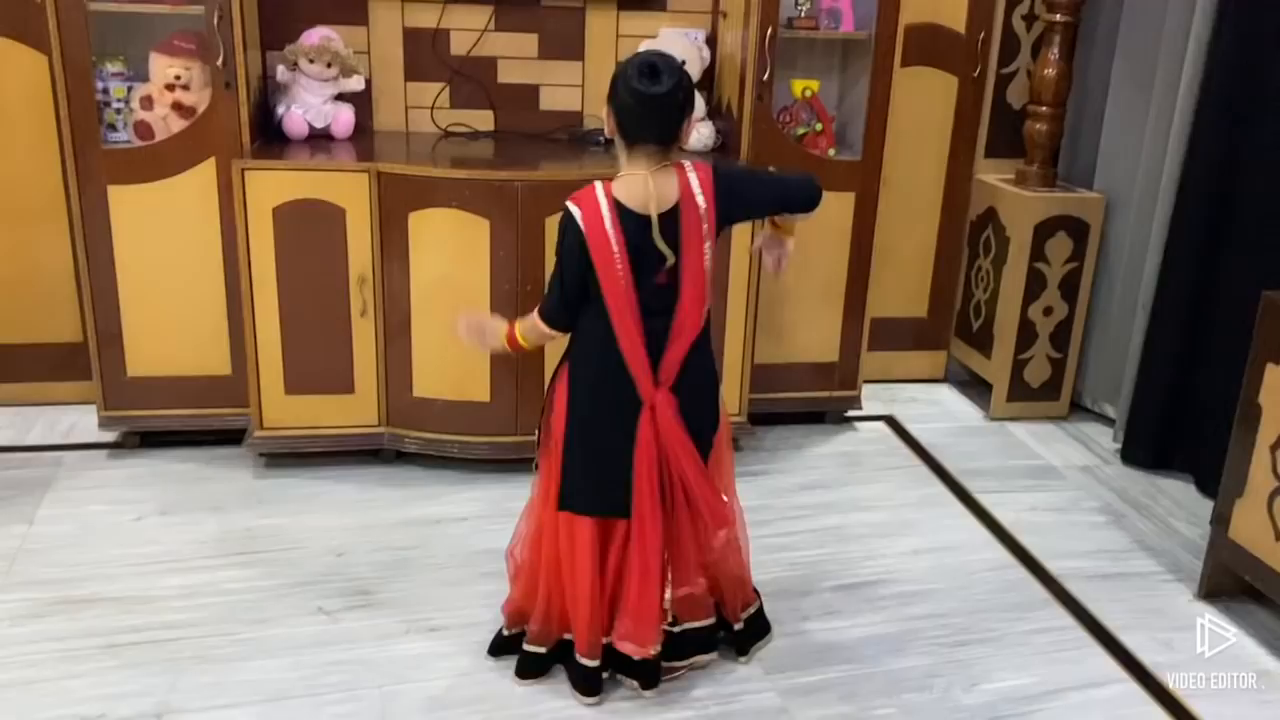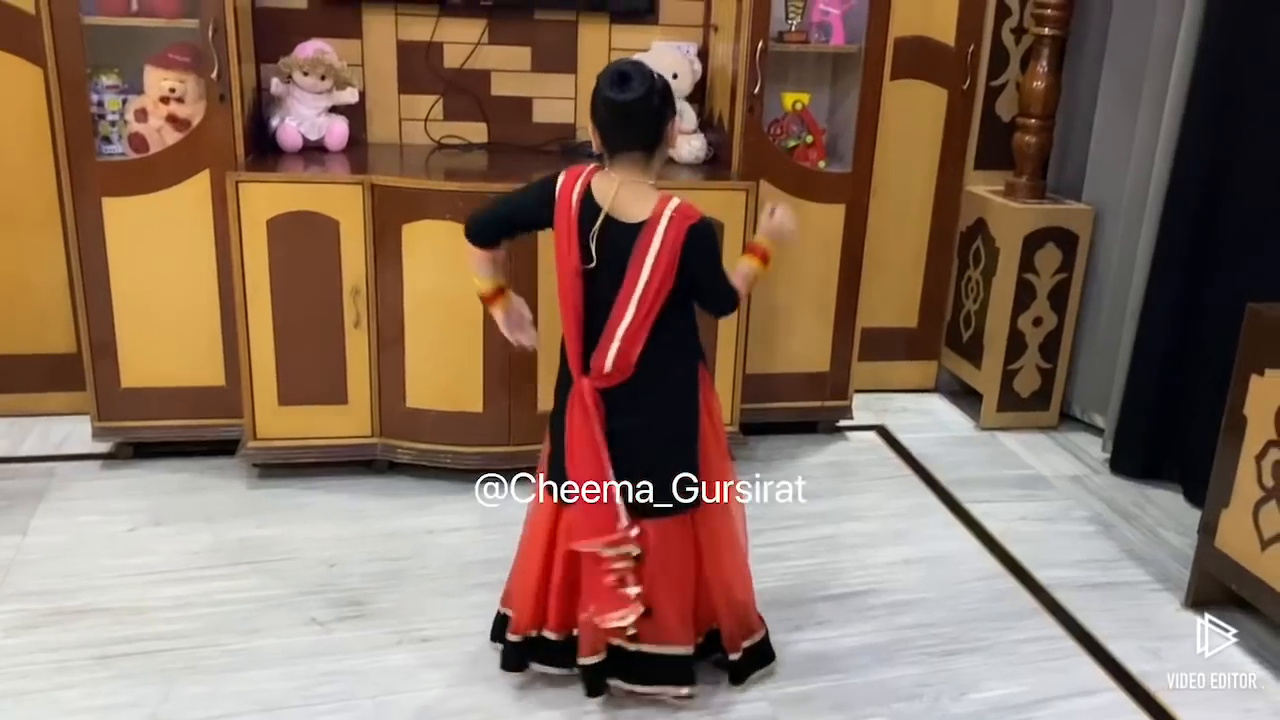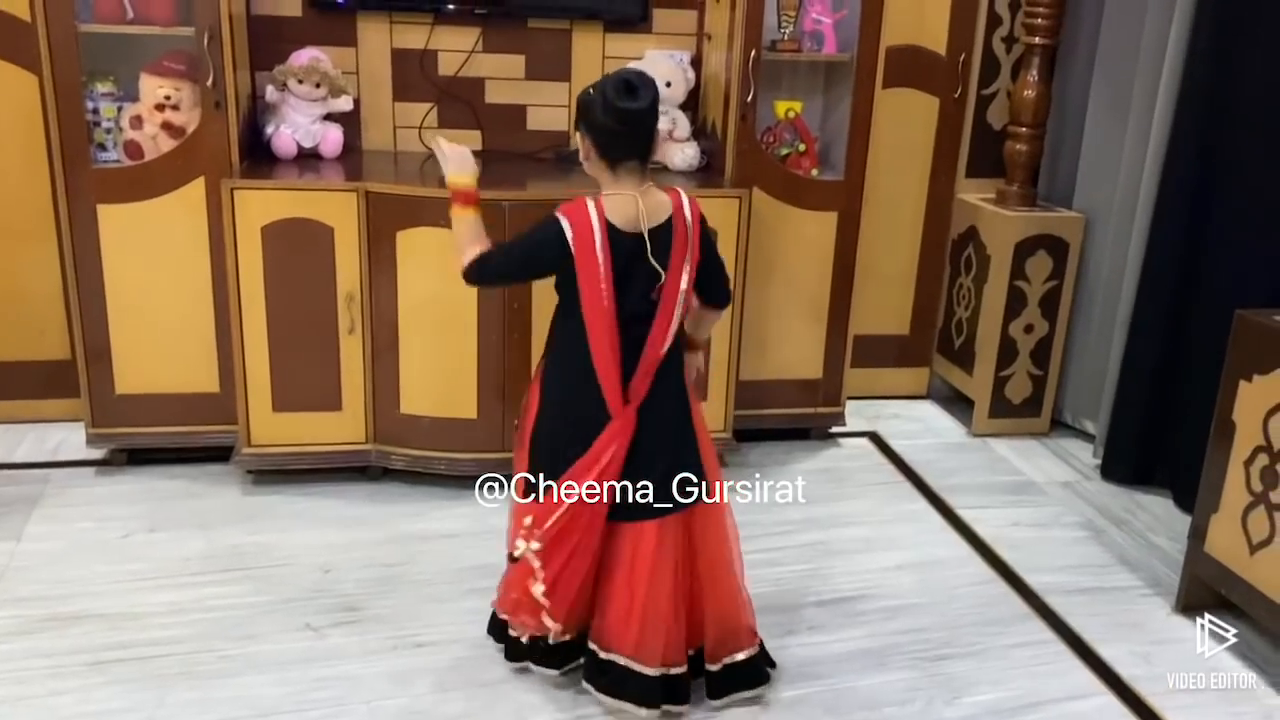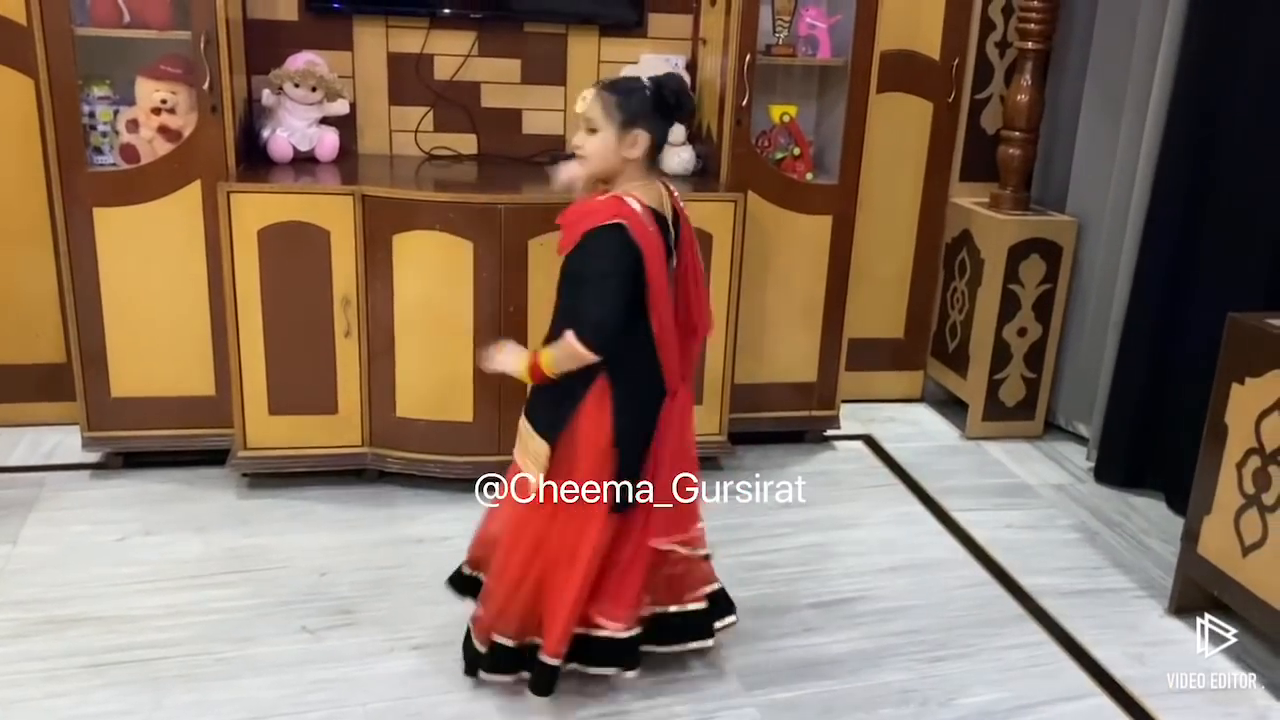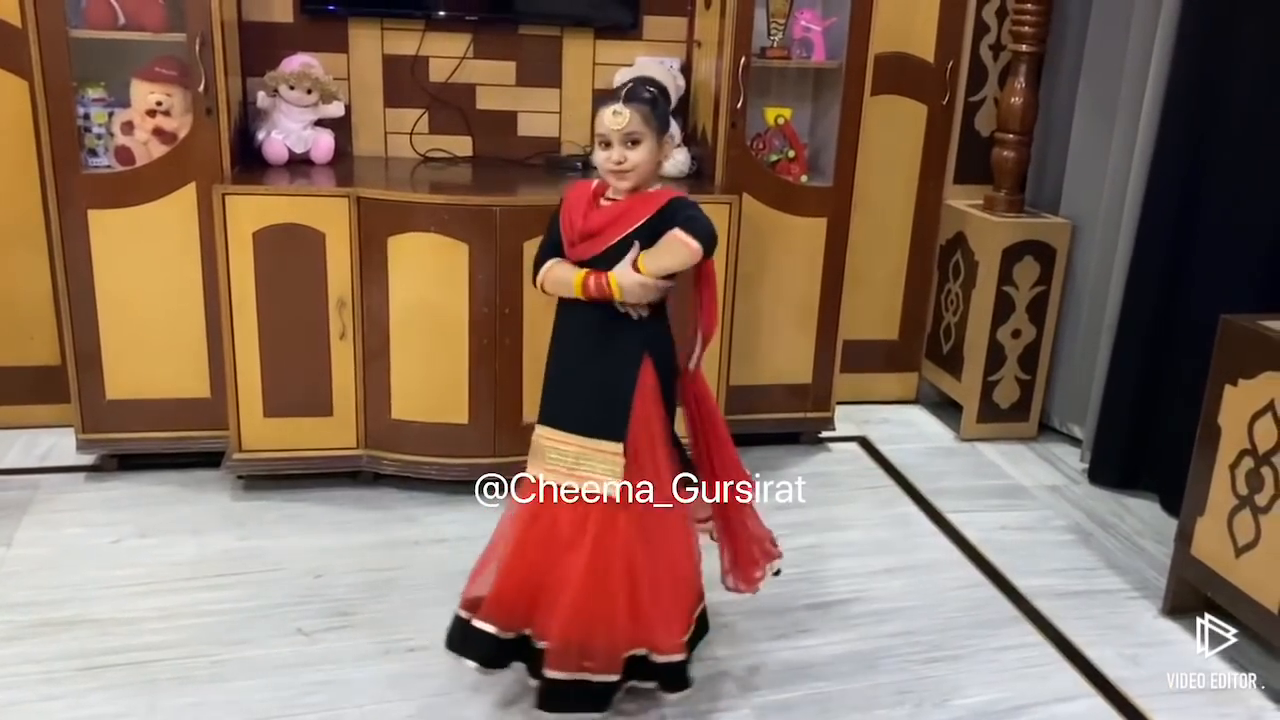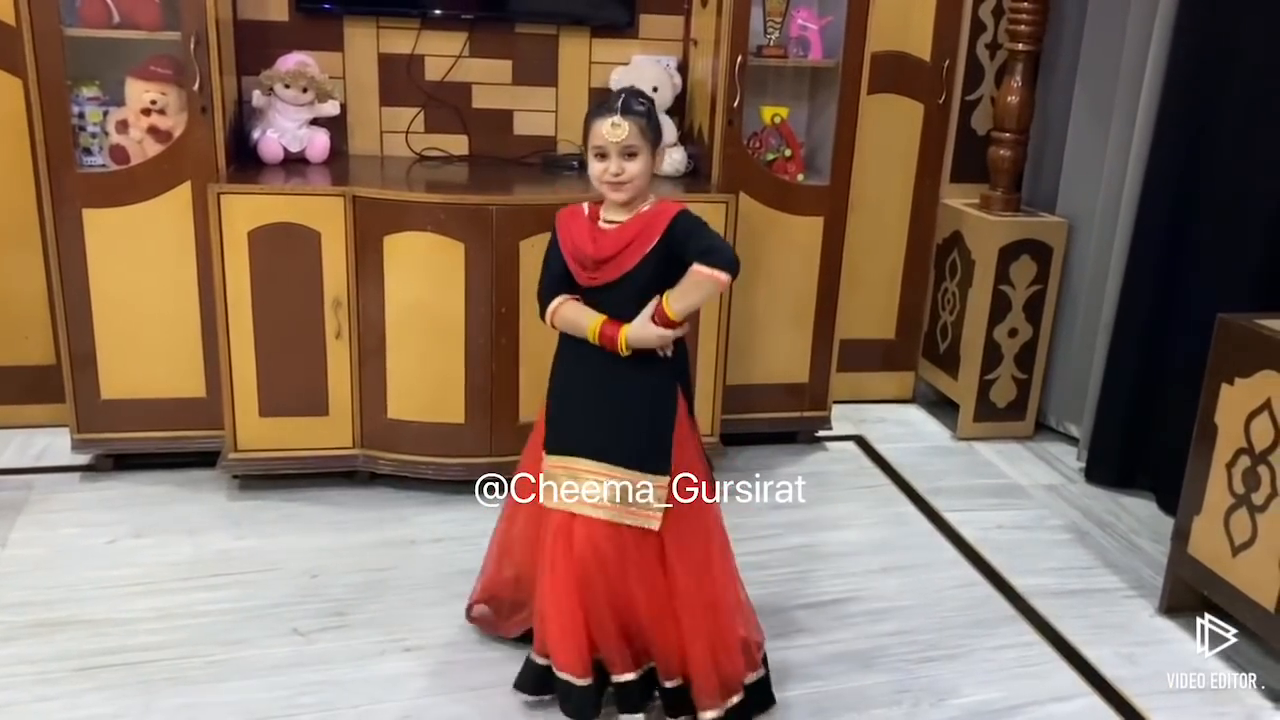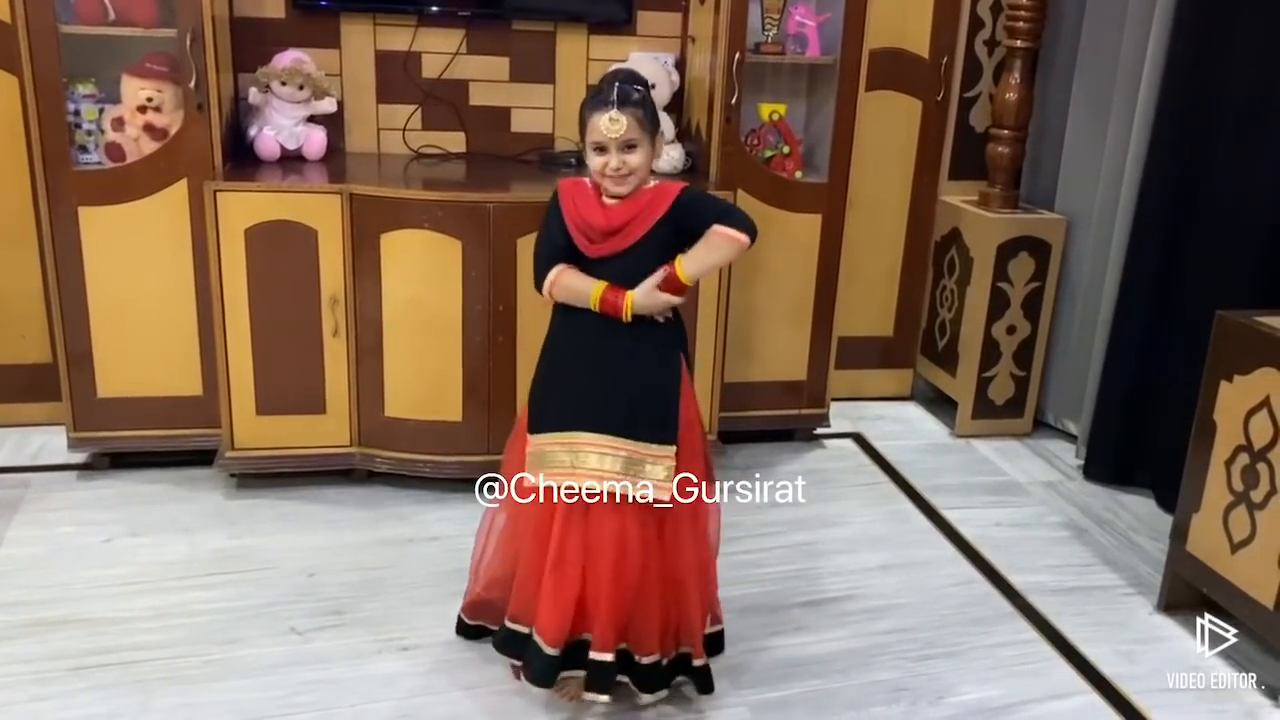
dt=0.4s
person 1, frame 1
left shoulder: (583, 213)
right shoulder: (707, 189)
left elbow: (556, 317)
right elbow: (806, 190)
left wrist: (504, 335)
right wrist: (779, 228)
left hip: (602, 399)
right hip: (685, 394)
left knee: (593, 510)
right knee: (682, 509)
left ankle: (583, 637)
right ankle: (699, 622)
person 1, frame 2
left shoulder: (568, 192)
right shoulder: (685, 224)
left elbow: (481, 231)
right elbow: (723, 300)
left wrist: (498, 298)
right wrist: (764, 245)
left hip: (589, 397)
right hip: (663, 404)
left knee: (579, 513)
right knee: (670, 517)
left ankle: (558, 631)
right ankle: (674, 636)
person 1, frame 3
left shoulder: (571, 226)
right shoulder: (685, 215)
left elbow: (481, 270)
right elbow: (714, 296)
left wrist: (462, 188)
right wrist: (692, 344)
left hip: (577, 409)
right hip: (661, 407)
left knee: (567, 520)
right knee: (662, 526)
left ankle: (553, 633)
right ankle: (654, 651)
person 1, frame 4
left shoulder: (615, 228)
right shoulder: (650, 205)
left elbow: (589, 332)
left wrist: (530, 364)
right wrist: (591, 180)
left hip: (597, 400)
right hip: (637, 395)
left knee: (570, 523)
right knee: (633, 514)
left ankle: (543, 639)
right ankle: (630, 623)
person 1, frame 5
left shoulder: (667, 209)
right shoulder: (577, 201)
left elbow: (698, 240)
right elbow: (544, 269)
left wrist: (637, 275)
right wrist: (601, 284)
left hip: (631, 385)
right hip: (574, 378)
left knee: (620, 519)
right knee: (564, 508)
left ankle: (611, 651)
right ankle: (564, 632)
person 1, frame 6
left shoulder: (671, 225)
right shoulder: (568, 225)
left elbow: (719, 265)
right elbow: (554, 304)
left wrist: (661, 322)
right wrist: (622, 335)
left hip: (648, 410)
right hip: (577, 406)
left knee: (652, 542)
right knee: (568, 533)
left ankle: (683, 668)
right ankle: (580, 655)
person 1, frame 7
left shoulder: (675, 203)
right shoulder: (567, 199)
left elbow: (738, 231)
right elbow: (549, 277)
left wrist: (669, 284)
right wrist: (627, 303)
left hip: (648, 389)
right hip: (570, 384)
left knee: (641, 517)
right knee: (566, 514)
left ankle: (641, 641)
right ankle: (557, 629)
